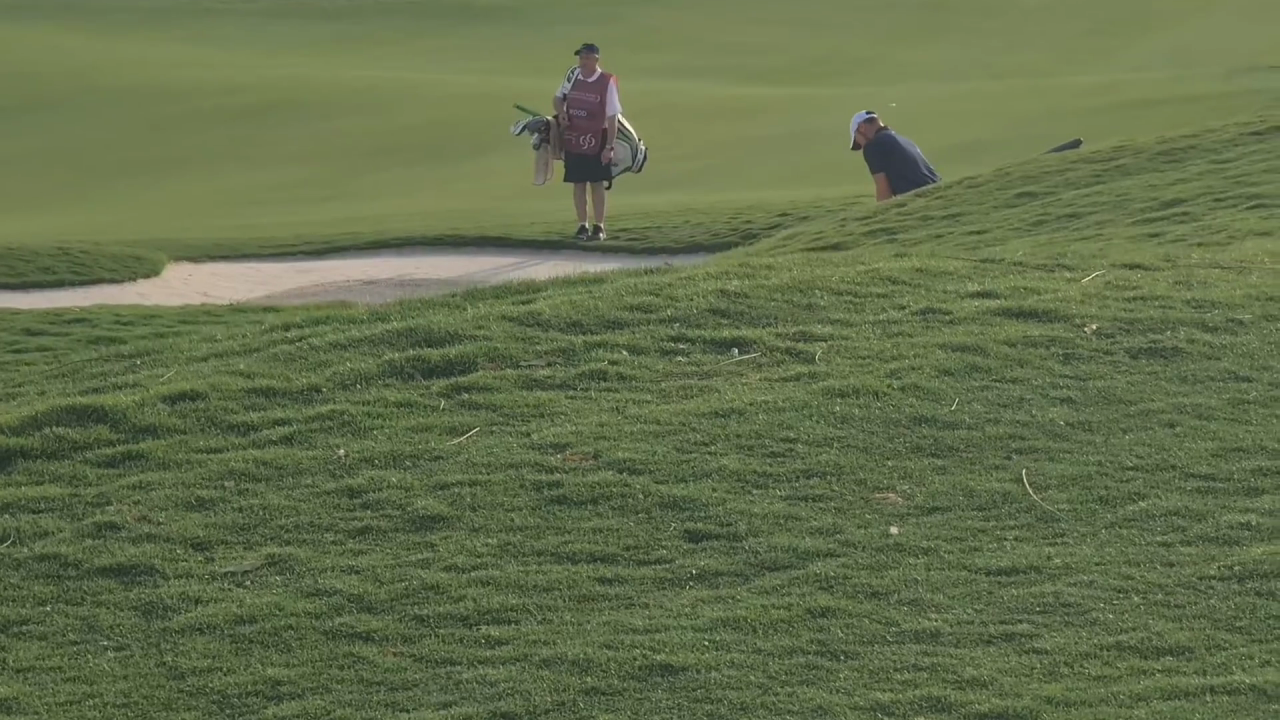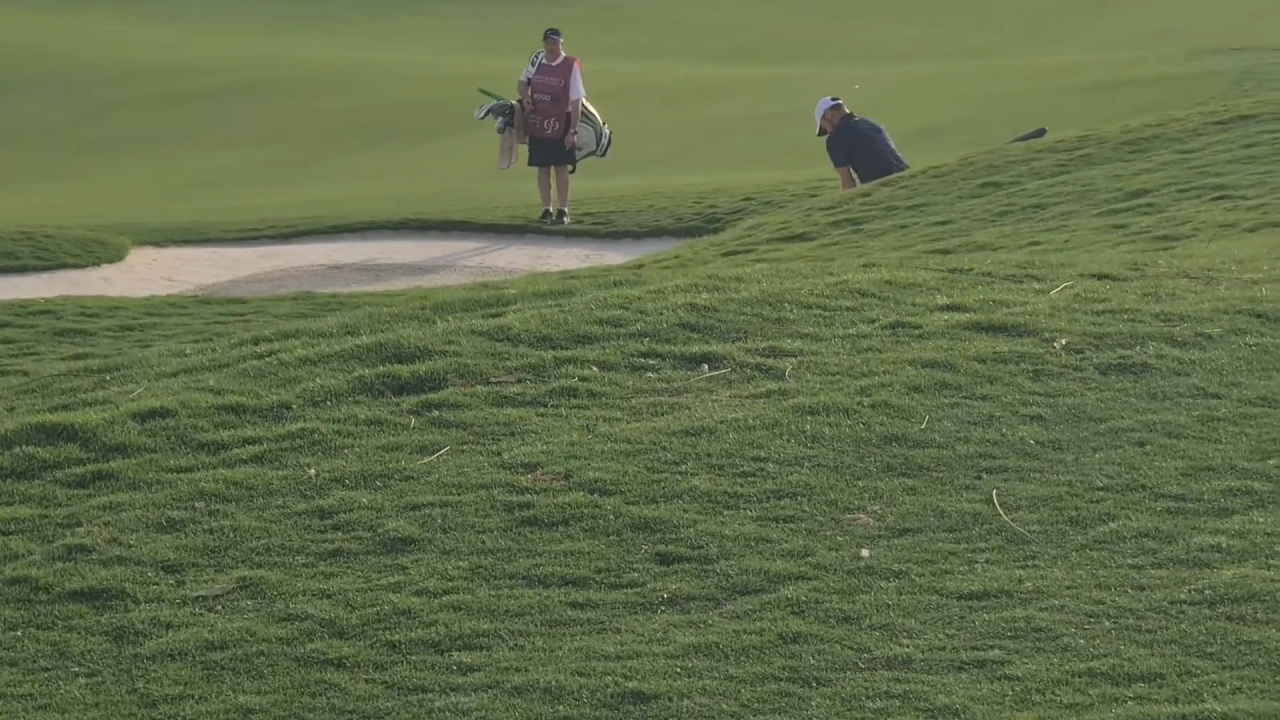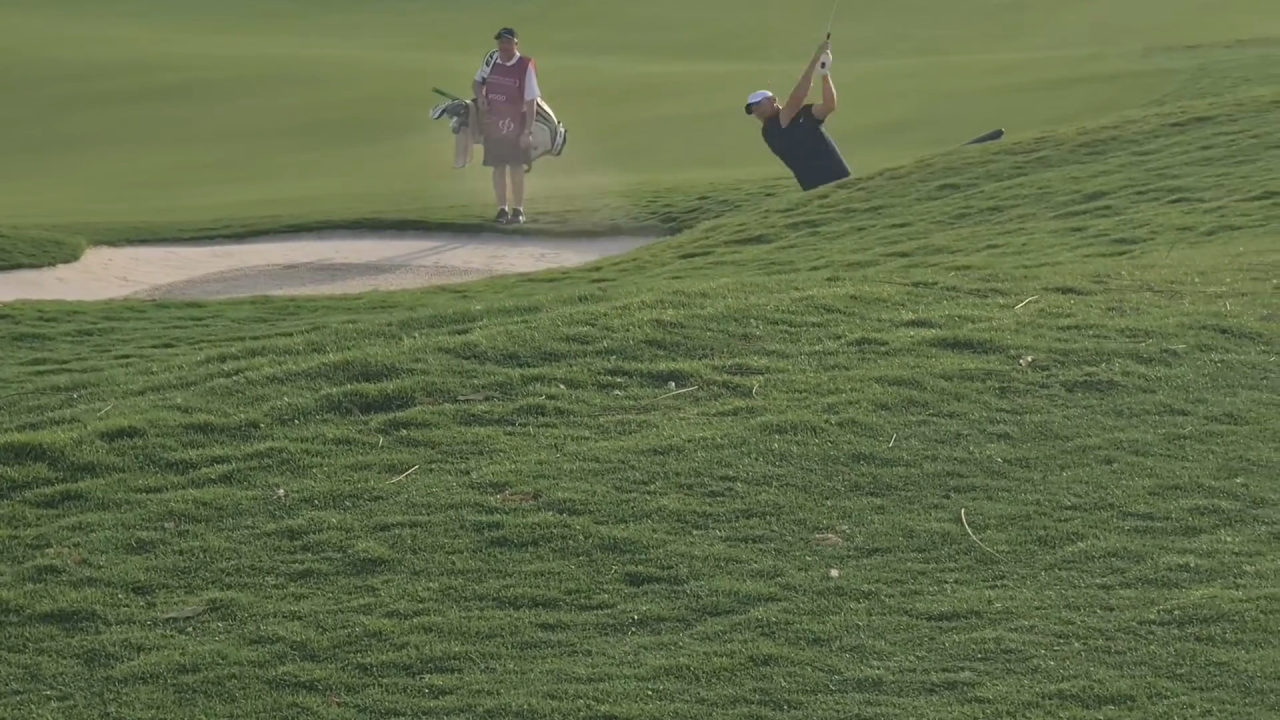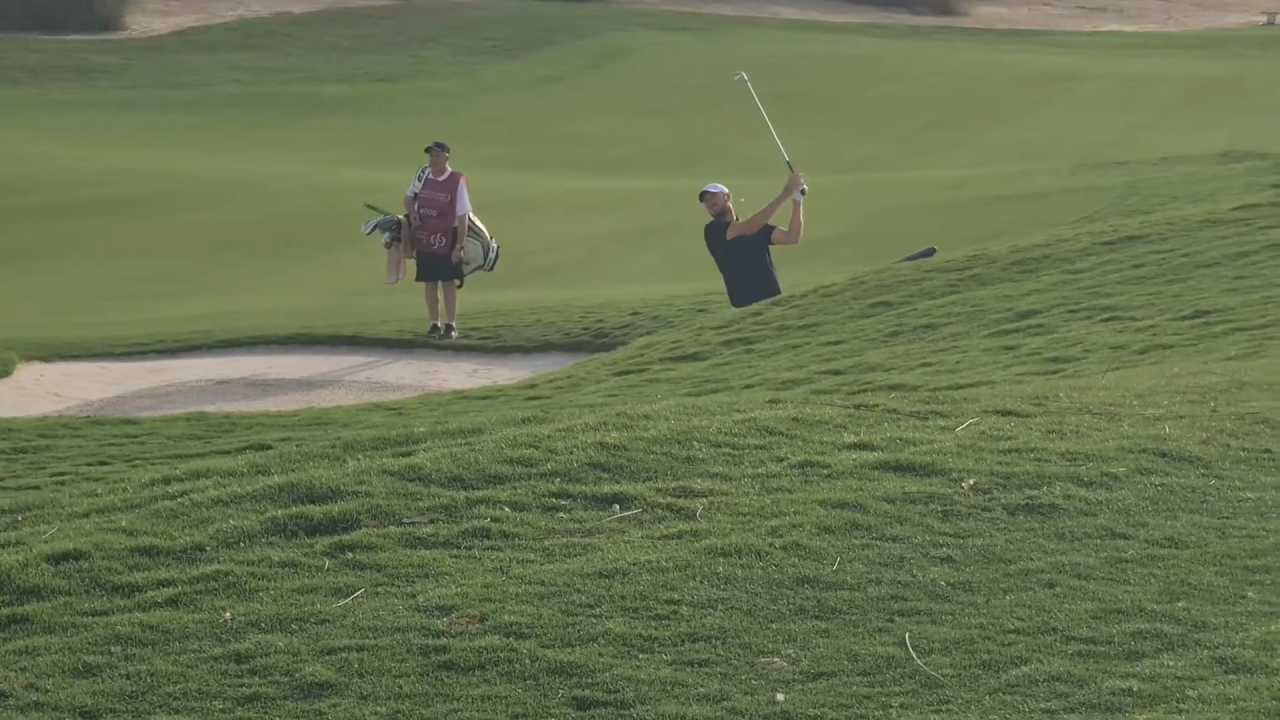
dt=1s
person 1, frame 1
left shoulder: (608, 81)
right shoulder: (572, 75)
left elbow: (612, 116)
right elbow: (558, 98)
left wrist: (609, 146)
right wrist: (561, 112)
left hip: (596, 140)
right hip: (573, 139)
left knee: (597, 184)
right knee: (578, 184)
left ankle: (599, 227)
right ankle: (583, 225)
person 1, frame 2
left shoulder: (571, 65)
right shoulder: (536, 59)
left elbow: (576, 100)
right elbow: (523, 82)
left wrist: (573, 131)
right wrist: (525, 96)
left hip: (560, 124)
right hip: (537, 123)
left knee: (561, 168)
right knee: (542, 168)
left ankle: (563, 211)
right ankle: (546, 209)
person 1, frame 3
left shoulder: (526, 65)
right shoulder: (491, 59)
left elbow: (531, 100)
right elbow: (477, 81)
left wrist: (528, 131)
right wrist: (480, 97)
left hip: (515, 124)
right hip: (492, 123)
left knee: (516, 168)
right knee: (497, 168)
left ankle: (518, 210)
right ankle: (502, 209)
person 1, frame 4
left shoulder: (458, 181)
right shoulder: (423, 174)
left elbow: (462, 215)
right elbow: (409, 197)
left wrist: (459, 245)
right wrist: (412, 213)
left hip: (446, 239)
right hip: (424, 238)
left knee: (448, 283)
right knee: (430, 283)
left ankle: (451, 325)
right ankle: (435, 324)
